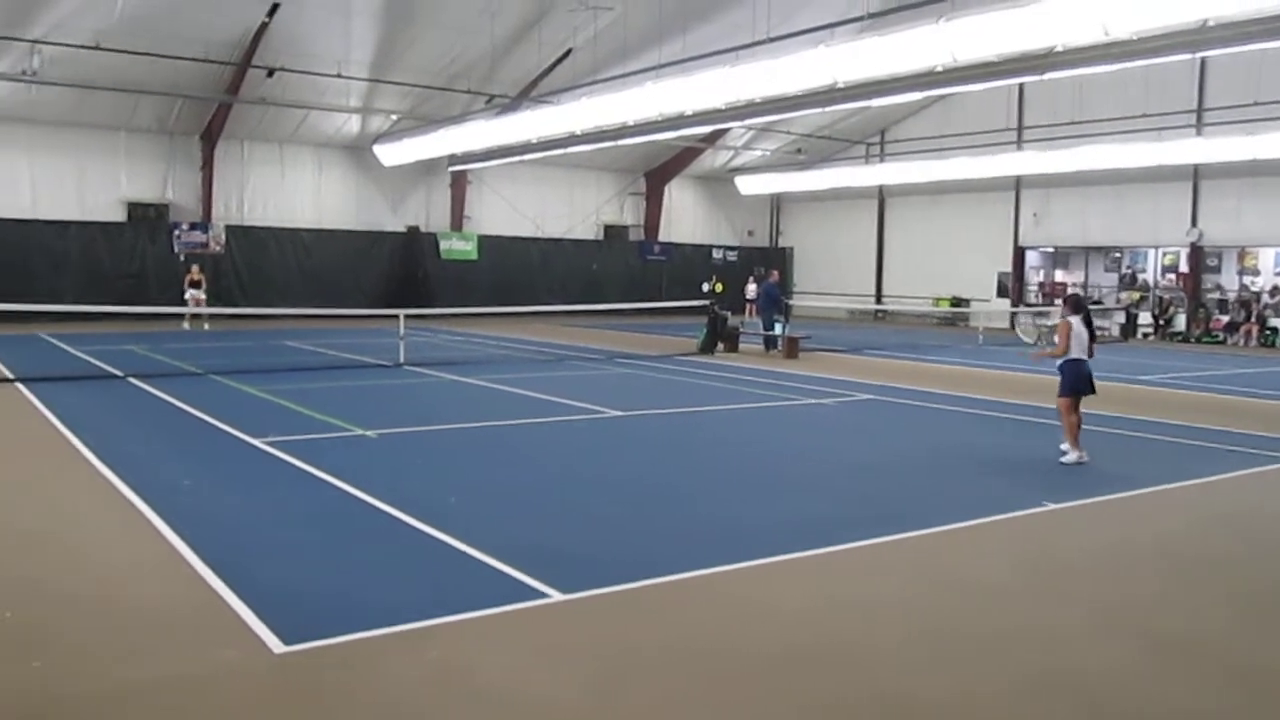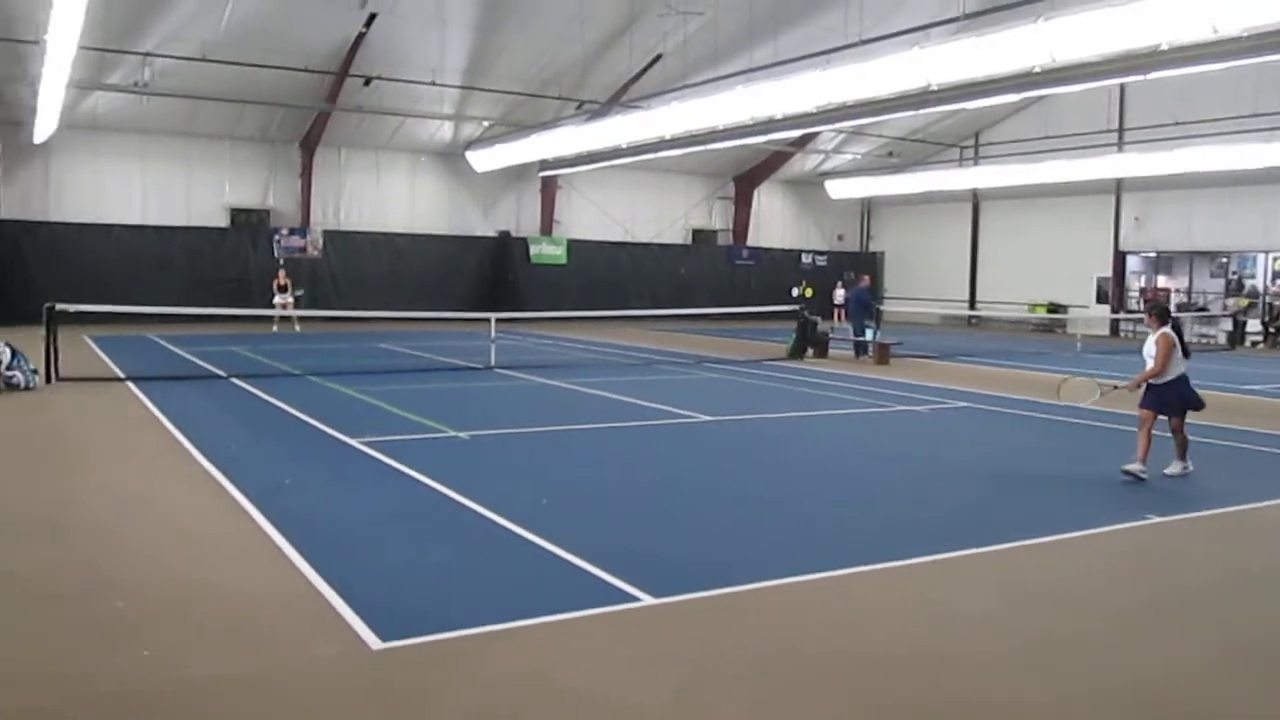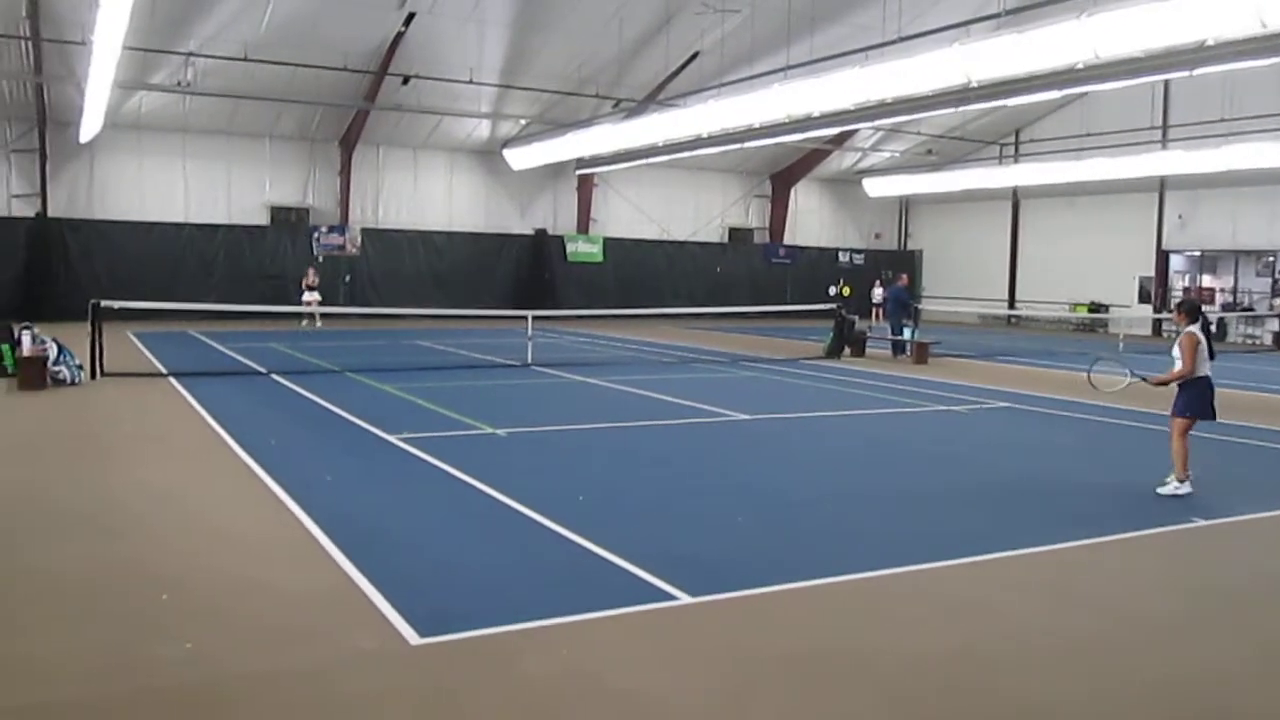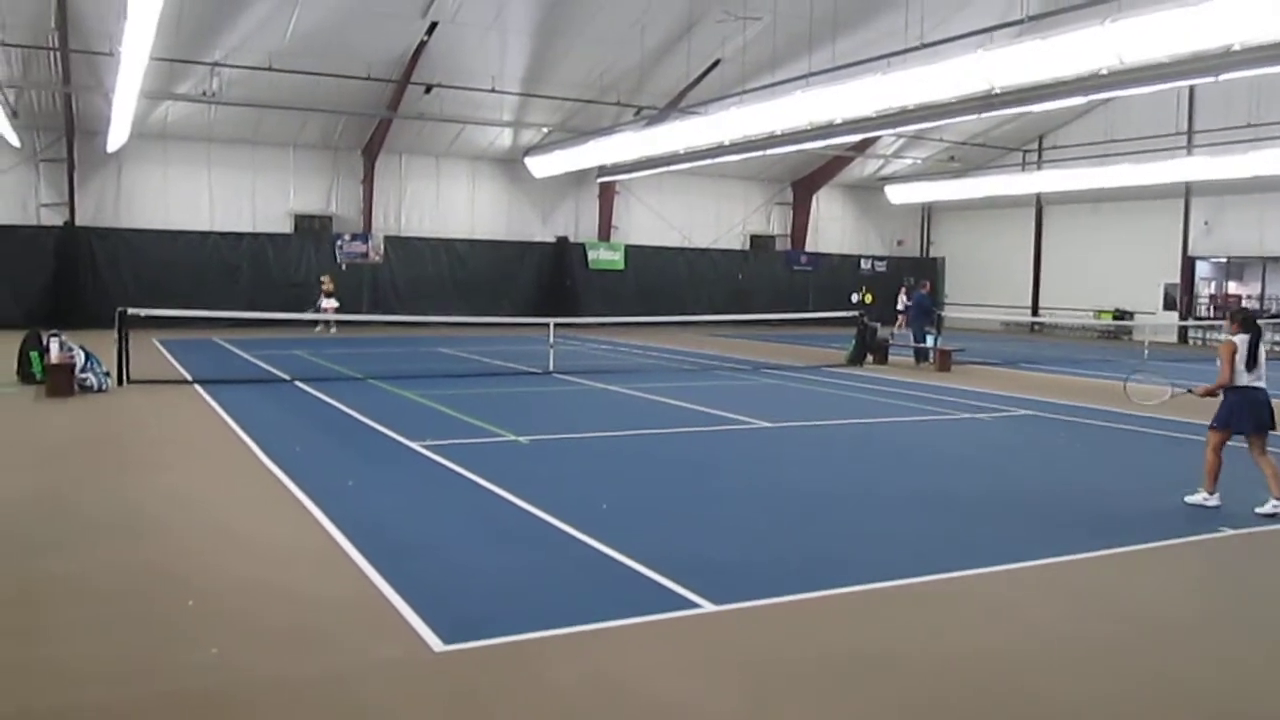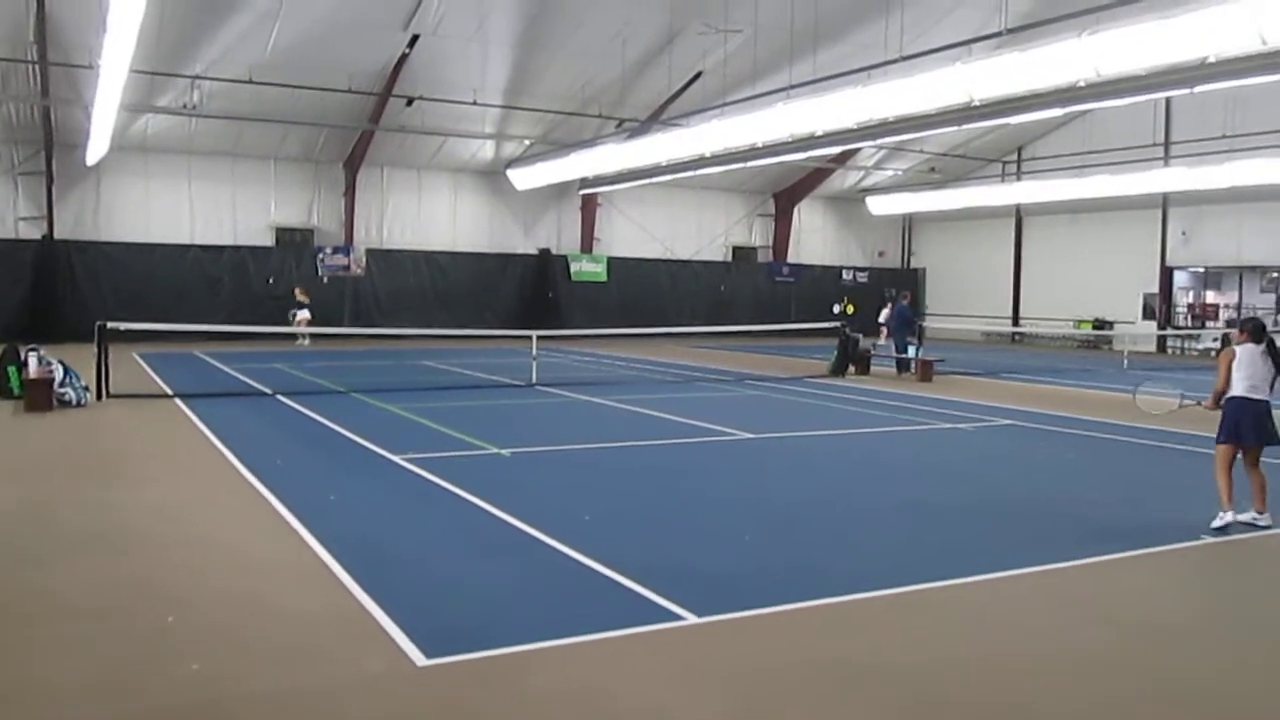
dt=0.5s
person 1, frame 1
left shoulder: (1065, 323)
right shoulder: (1084, 324)
left elbow: (1061, 351)
right elbow: (1090, 353)
left wrist: (1043, 353)
left hip: (1071, 369)
right hip: (1082, 368)
left knee: (1064, 411)
right knee: (1073, 409)
left ankle: (1078, 452)
right ankle: (1073, 444)
person 1, frame 2
left shoulder: (1165, 337)
right shoulder: (1153, 336)
left elbow: (1158, 369)
left wrist: (1136, 381)
right wrist: (1140, 380)
left hip: (1175, 386)
right hip: (1155, 386)
left knee: (1176, 429)
right knee: (1144, 423)
left ankle: (1183, 463)
right ankle: (1139, 466)
person 1, frame 3
left shoulder: (1189, 336)
right shoulder: (1188, 334)
left elbow: (1188, 370)
left wrist: (1162, 379)
right wrist: (1165, 378)
left hip: (1196, 388)
right hip: (1189, 387)
left knee: (1177, 433)
right knee: (1177, 432)
left ankle: (1181, 482)
right ankle: (1181, 473)
person 1, frame 4
left shoulder: (1229, 344)
right shoulder: (1258, 344)
left elbow: (1226, 379)
left wrist: (1206, 390)
right wrist: (1216, 390)
left hip: (1238, 400)
right hip: (1260, 398)
left knee: (1213, 446)
right knee: (1260, 452)
left ankle: (1209, 494)
person 1, frame 5
left shoulder: (1230, 353)
left elbow: (1221, 387)
left wrist: (1214, 402)
left hip: (1238, 409)
right hip: (1261, 410)
left knee: (1223, 465)
right knee: (1252, 465)
left ankle: (1226, 511)
right ankle: (1261, 513)
